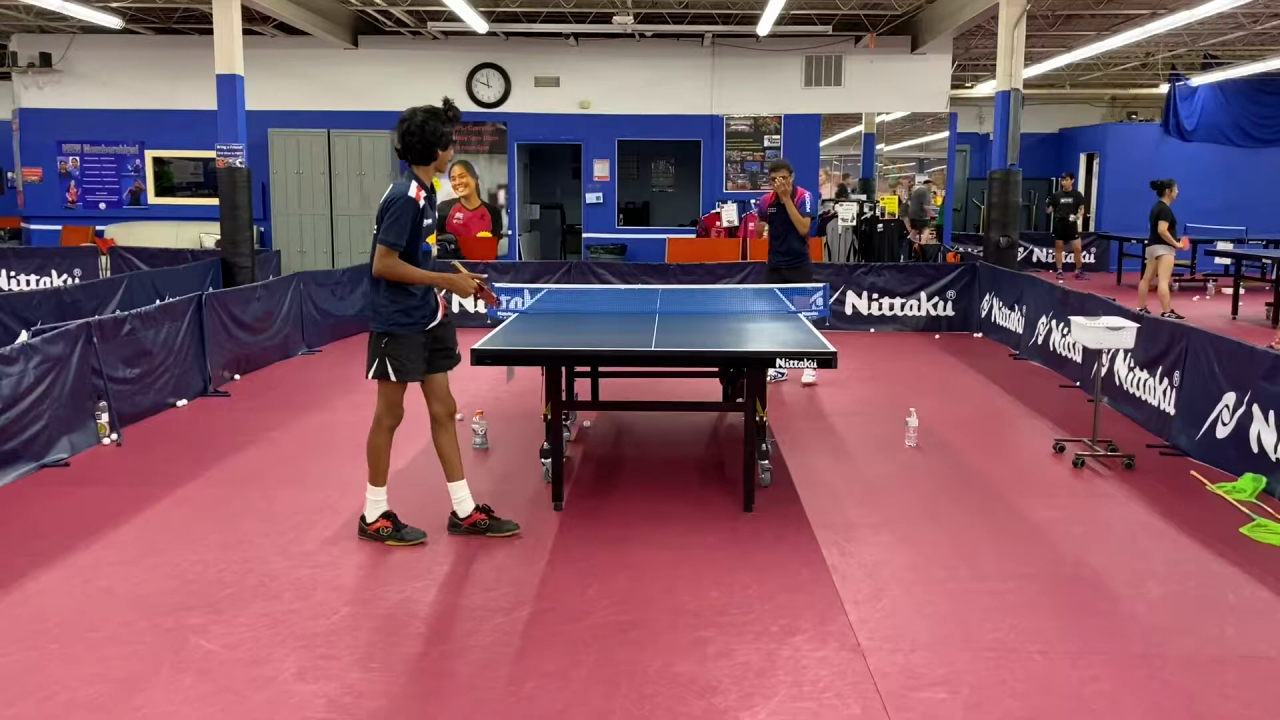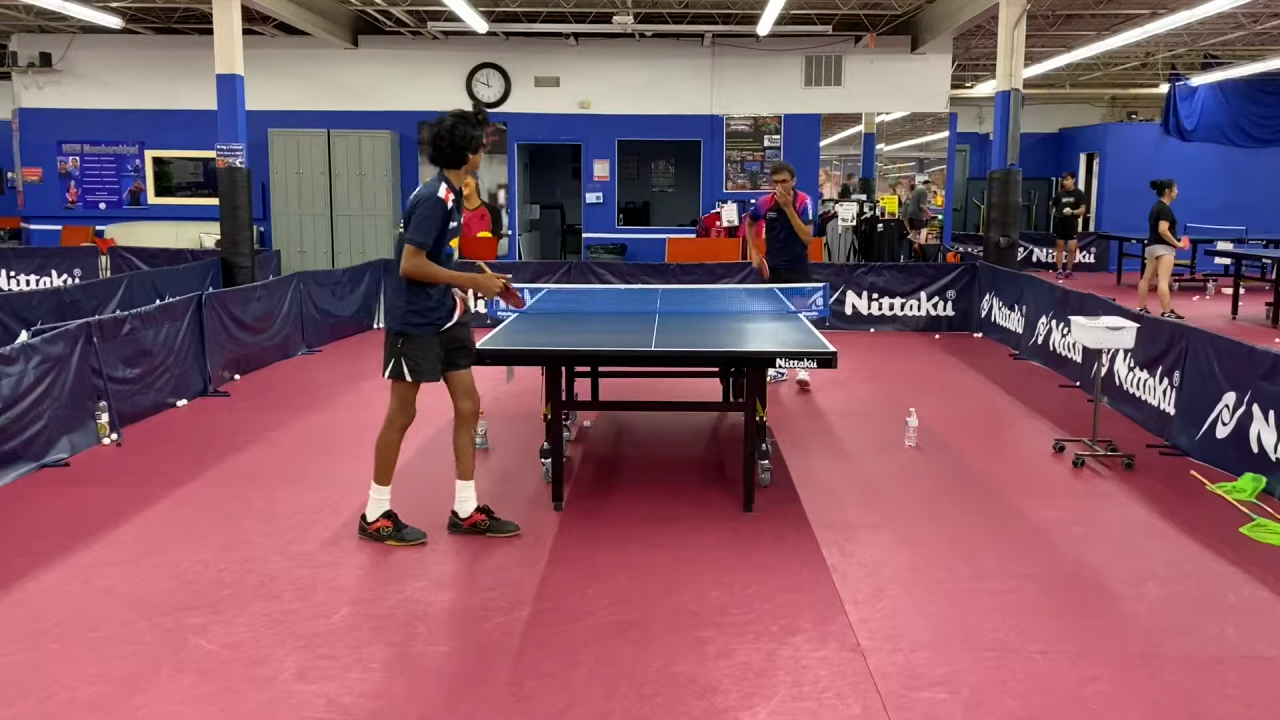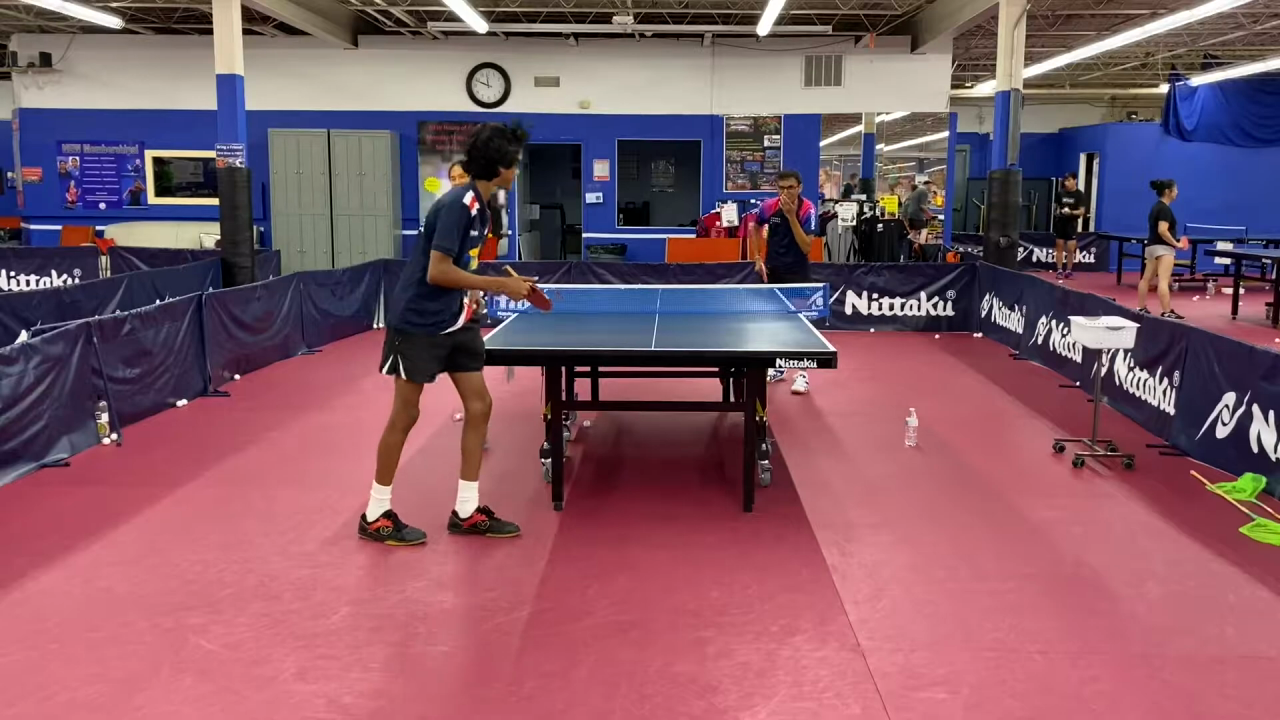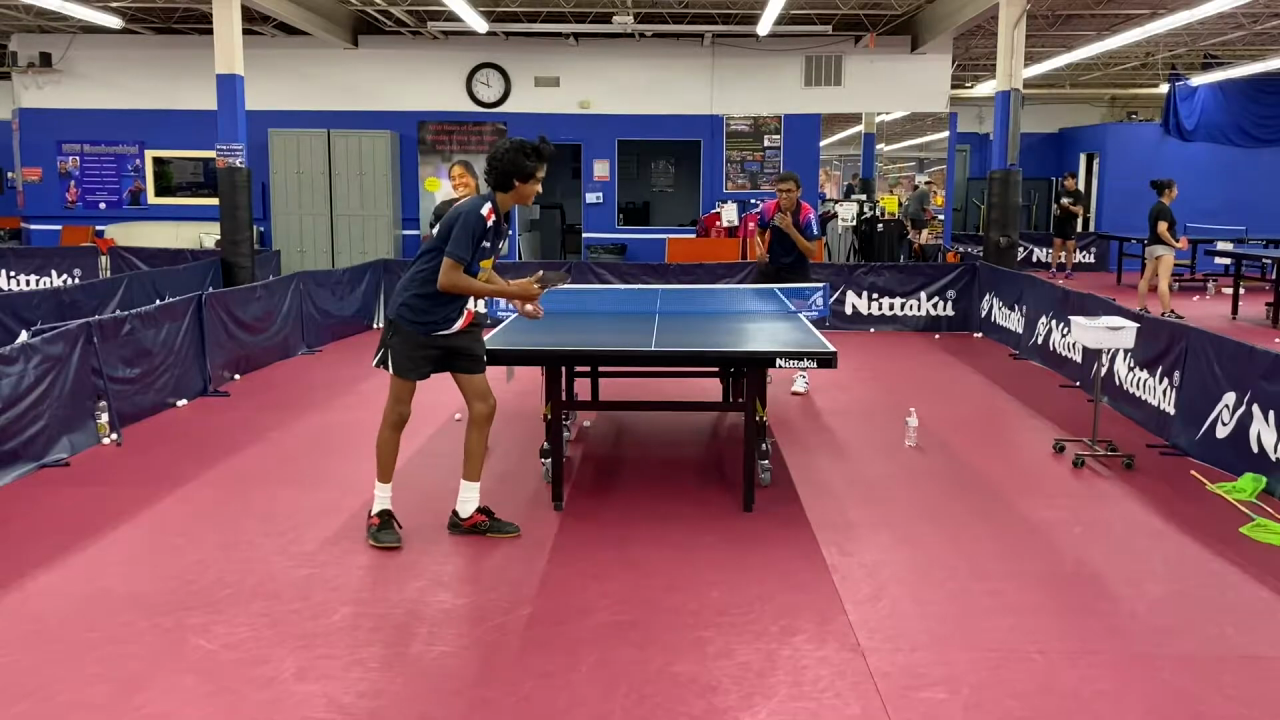
dt=0.2s
person 1, frame 1
left shoulder: (424, 192)
right shoulder: (405, 198)
right elbow: (383, 265)
left wrist: (450, 283)
right wrist: (447, 281)
left hip: (426, 321)
right hip: (398, 325)
left knee: (443, 411)
right knee: (389, 415)
left ankle: (464, 511)
right ankle: (374, 516)
person 1, frame 2
left shoulder: (449, 194)
right shoulder: (433, 199)
right elbow: (410, 265)
left wrist: (468, 286)
right wrist: (471, 281)
left hip: (445, 319)
right hip: (415, 323)
left knee: (468, 406)
right knee: (402, 415)
left ankle: (466, 510)
right ankle: (375, 515)
person 1, frame 3
left shoulder: (477, 204)
right shoulder: (457, 206)
right elbow: (437, 272)
left wrist: (504, 286)
right wrist: (499, 285)
left hip: (453, 321)
right hip: (417, 322)
left knee: (479, 407)
right knee: (405, 415)
left ankle: (467, 511)
right ankle: (376, 514)
person 1, frame 4
left shoulder: (499, 218)
right shoulder: (474, 215)
right elbow: (447, 280)
left wrist: (519, 295)
right wrist: (508, 292)
left hip: (456, 323)
right hip: (415, 320)
left knee: (483, 407)
right knee: (397, 413)
left ankle: (467, 511)
right ankle: (380, 510)
person 2, frame 1
left shoulder: (804, 197)
right shoulder: (767, 200)
left elbow: (804, 229)
right elbow: (762, 225)
left wrist: (786, 199)
left hip: (799, 265)
right hip: (775, 265)
right ankle: (779, 366)
person 2, frame 2
left shoulder: (804, 202)
right shoulder: (764, 203)
left elbow: (807, 237)
right elbow: (748, 223)
left wrist: (788, 208)
right wrist: (753, 252)
left hip: (797, 269)
right hip: (772, 268)
left ankle: (803, 367)
right ankle: (779, 366)
person 2, frame 3
left shoulder: (808, 210)
right shoulder: (769, 206)
left elbow: (807, 247)
right elbow: (756, 227)
left wrist: (791, 216)
right wrist: (758, 257)
left hip: (797, 272)
right hip: (772, 270)
left ankle: (801, 373)
right ankle: (778, 366)
person 2, frame 4
left shoulder: (808, 214)
right shoulder: (768, 209)
left elbow: (812, 253)
right elbow: (759, 234)
left wrist: (790, 229)
right wrist: (759, 251)
left hip: (796, 272)
right hip: (770, 267)
left ankle: (801, 374)
